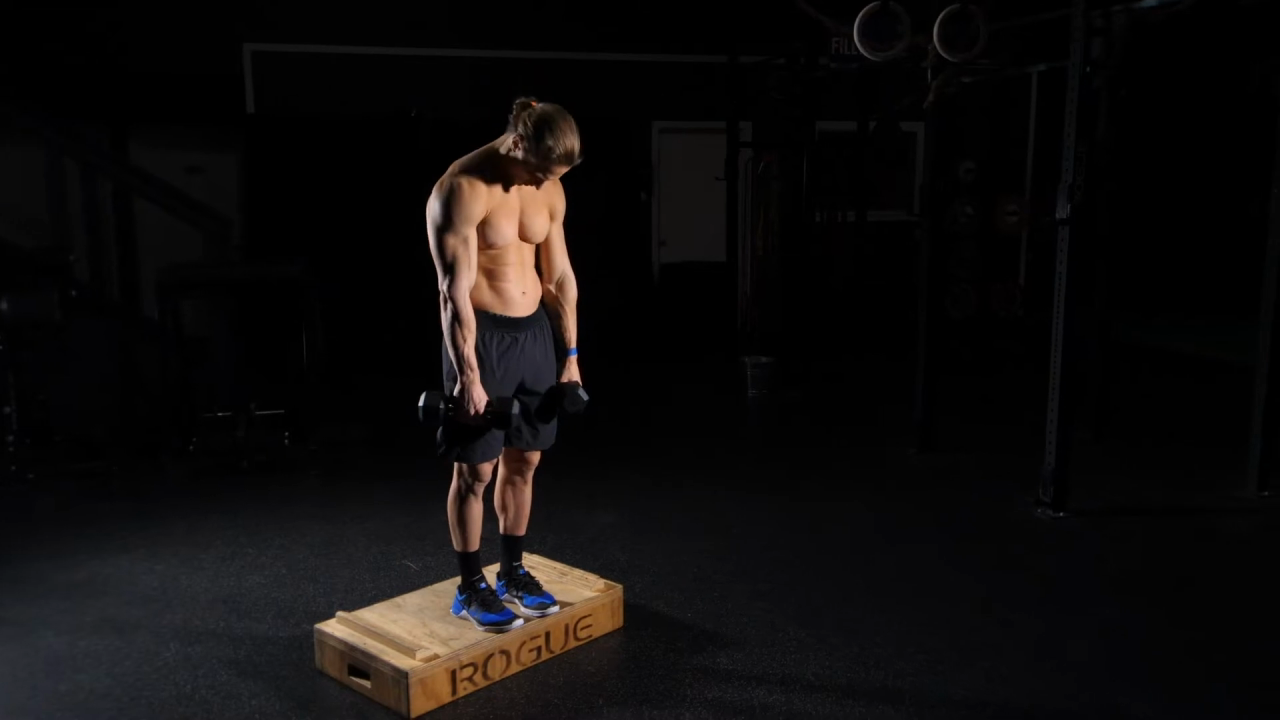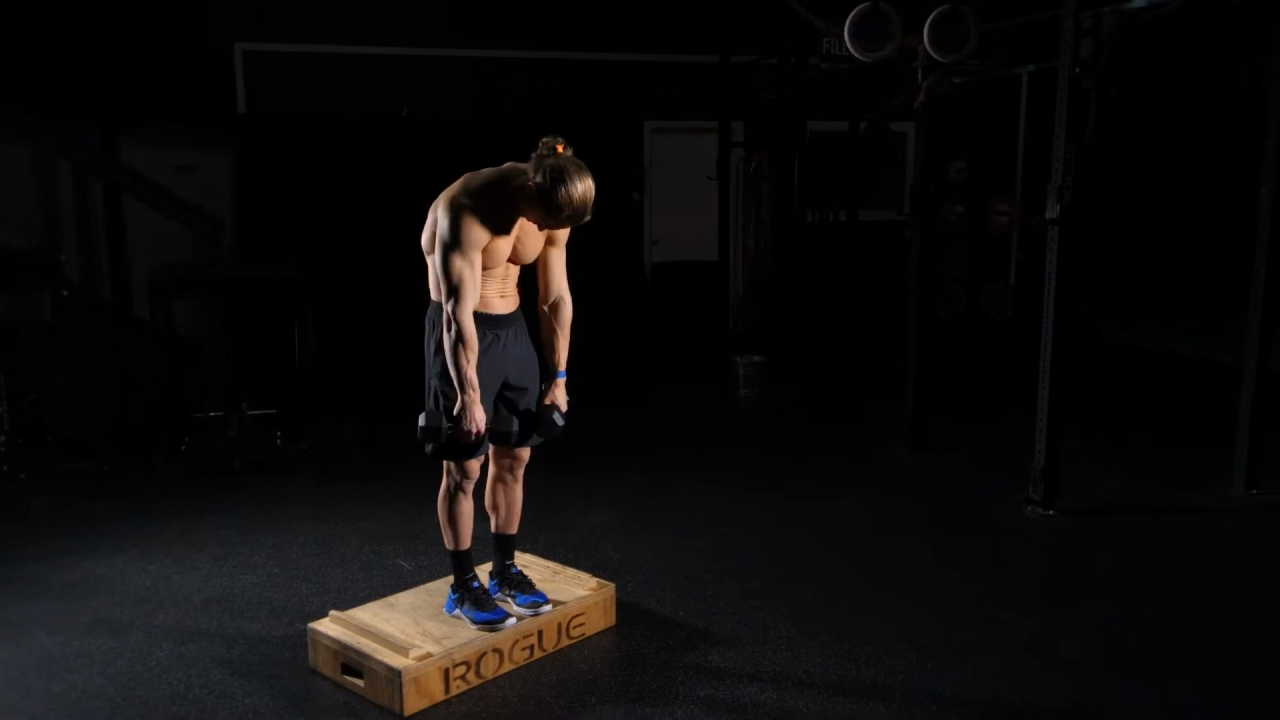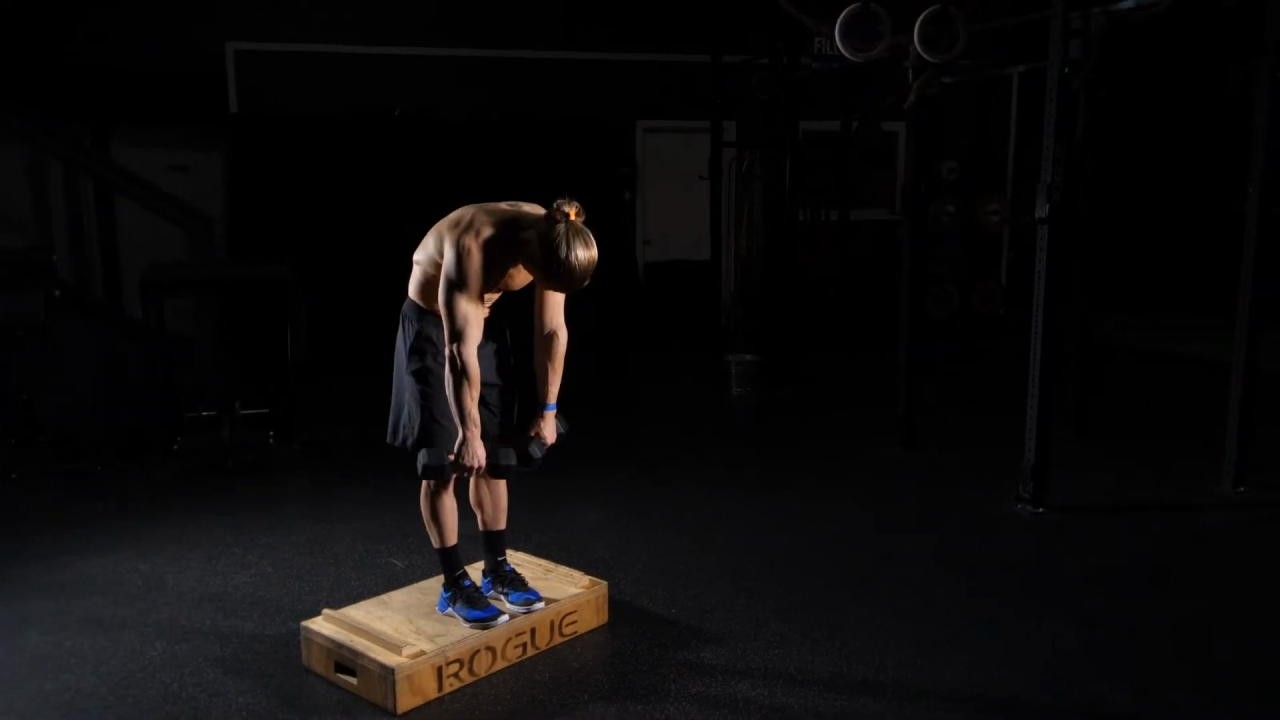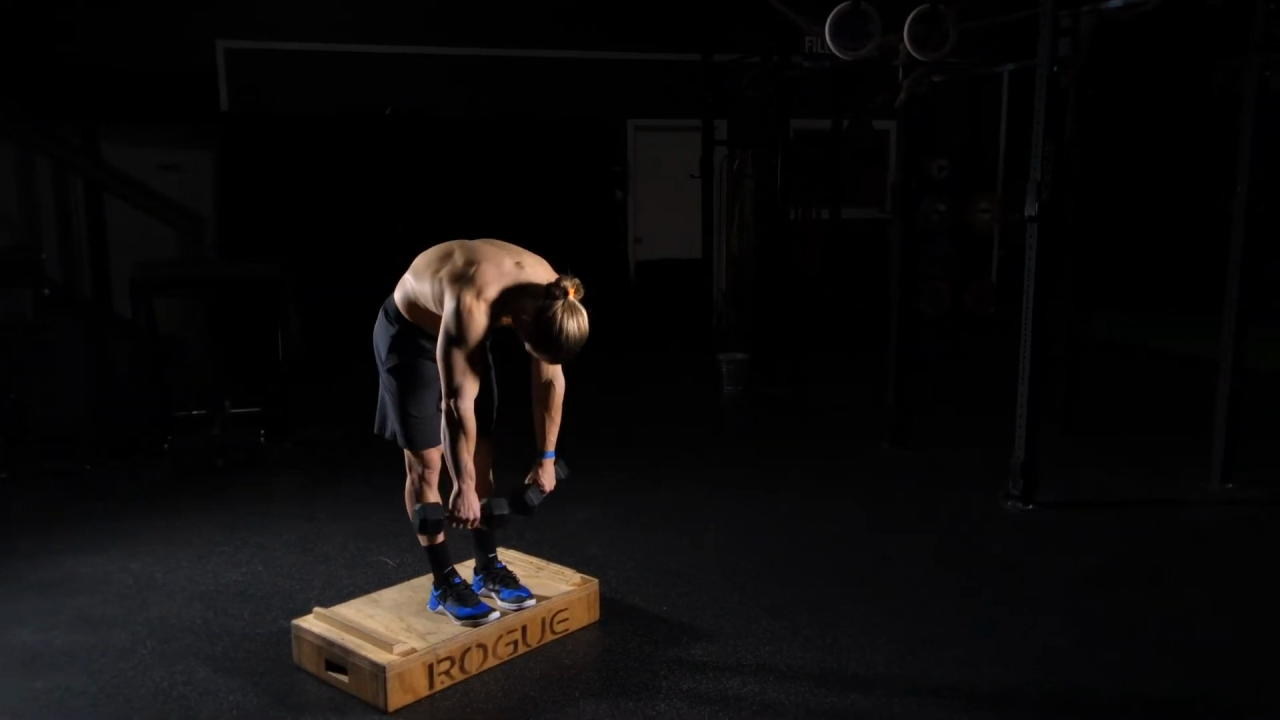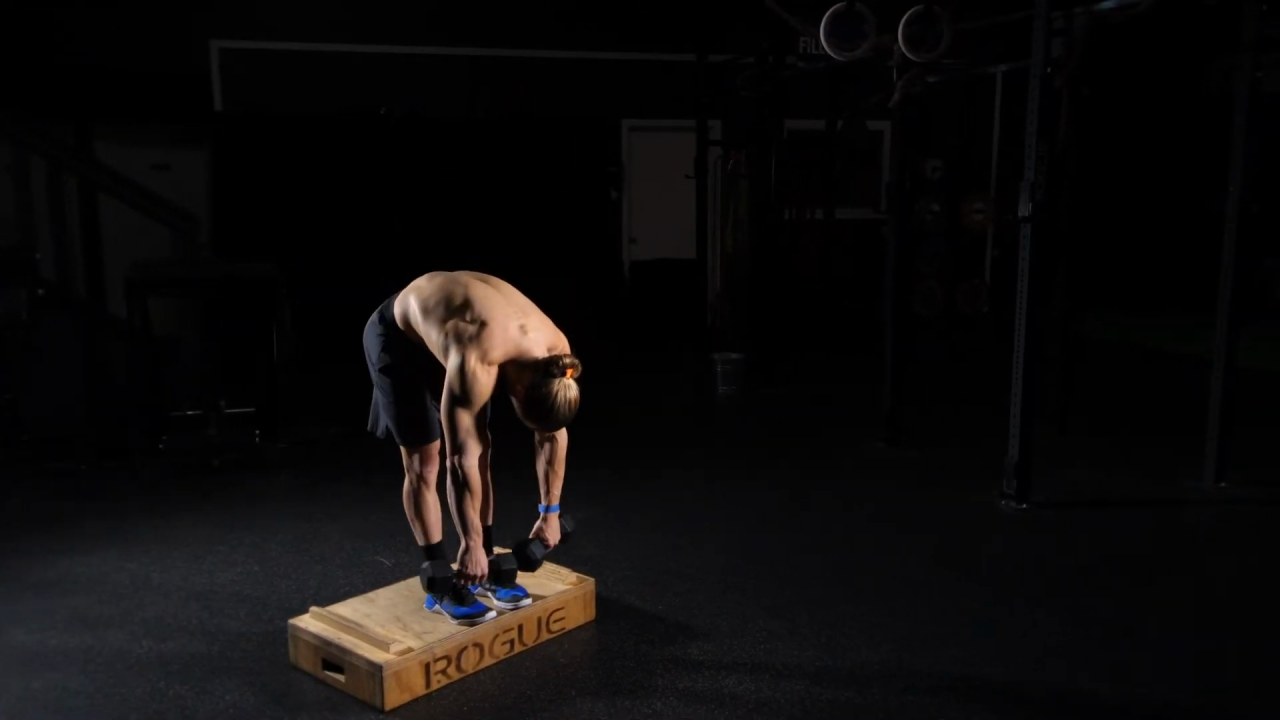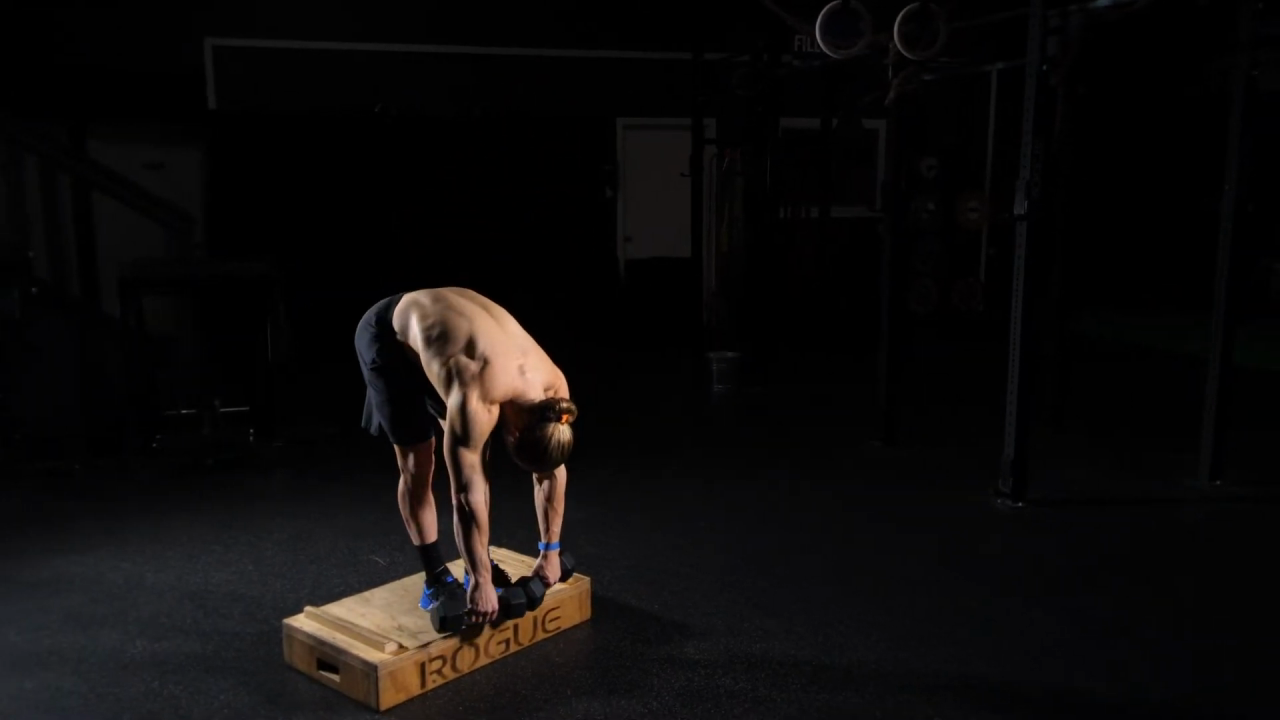
dt=0.7s
person 1, frame 1
left shoulder: (549, 191)
right shoulder: (462, 189)
left elbow: (560, 276)
right elbow: (455, 292)
left wrist: (571, 354)
right wrist: (468, 375)
left hip: (533, 333)
right hip: (482, 336)
left knee: (524, 461)
right knee: (476, 469)
left ankle: (512, 573)
right ankle: (471, 588)
person 1, frame 2
left shoulder: (550, 214)
right shoulder: (467, 209)
left elbow: (556, 299)
right elbow: (458, 312)
left wrist: (558, 378)
right wrist: (468, 395)
left hip: (513, 329)
right hip: (463, 333)
left knee: (514, 458)
right knee: (464, 466)
left ankle: (505, 571)
right ankle: (463, 587)
person 1, frame 3
left shoulder: (554, 242)
right shoulder: (474, 246)
left elbow: (552, 332)
right elbow: (460, 350)
left wrist: (548, 410)
right wrist: (468, 432)
left hip: (483, 325)
right hip: (432, 329)
left knee: (495, 456)
right knee: (445, 462)
left ankle: (497, 570)
right ankle: (455, 586)
person 1, frame 4
left shoulder: (551, 298)
right shoulder: (473, 304)
left elbow: (550, 379)
right elbow: (457, 403)
left wrist: (546, 458)
right wrist: (464, 488)
left hip: (461, 334)
right hip: (408, 333)
left knee: (480, 454)
right knee: (427, 461)
left ankle: (488, 568)
right ankle: (445, 584)
person 1, frame 5
left shoulder: (556, 349)
right shoulder: (476, 360)
left elbow: (553, 436)
right elbow: (460, 460)
left wrist: (550, 512)
right wrist: (471, 543)
left hip: (447, 329)
right hip: (397, 336)
left knee: (482, 449)
right knee: (424, 461)
left ankle: (486, 566)
person 1, frame 6
left shoulder: (553, 385)
right shoulder: (477, 398)
left elbow: (551, 474)
right elbow: (467, 495)
left wrist: (550, 550)
right wrist: (482, 581)
left hip: (441, 321)
right hip: (388, 337)
left knee: (474, 455)
right knee: (418, 461)
left ankle: (481, 565)
right ankle: (436, 582)
